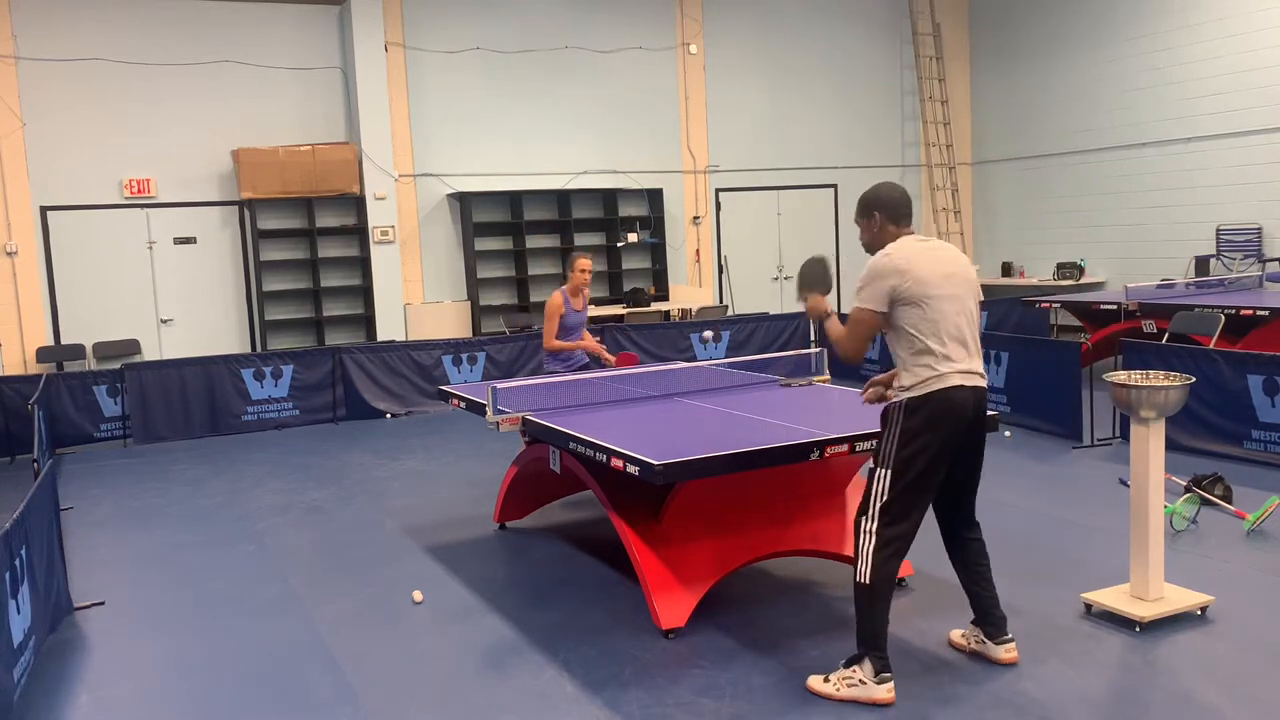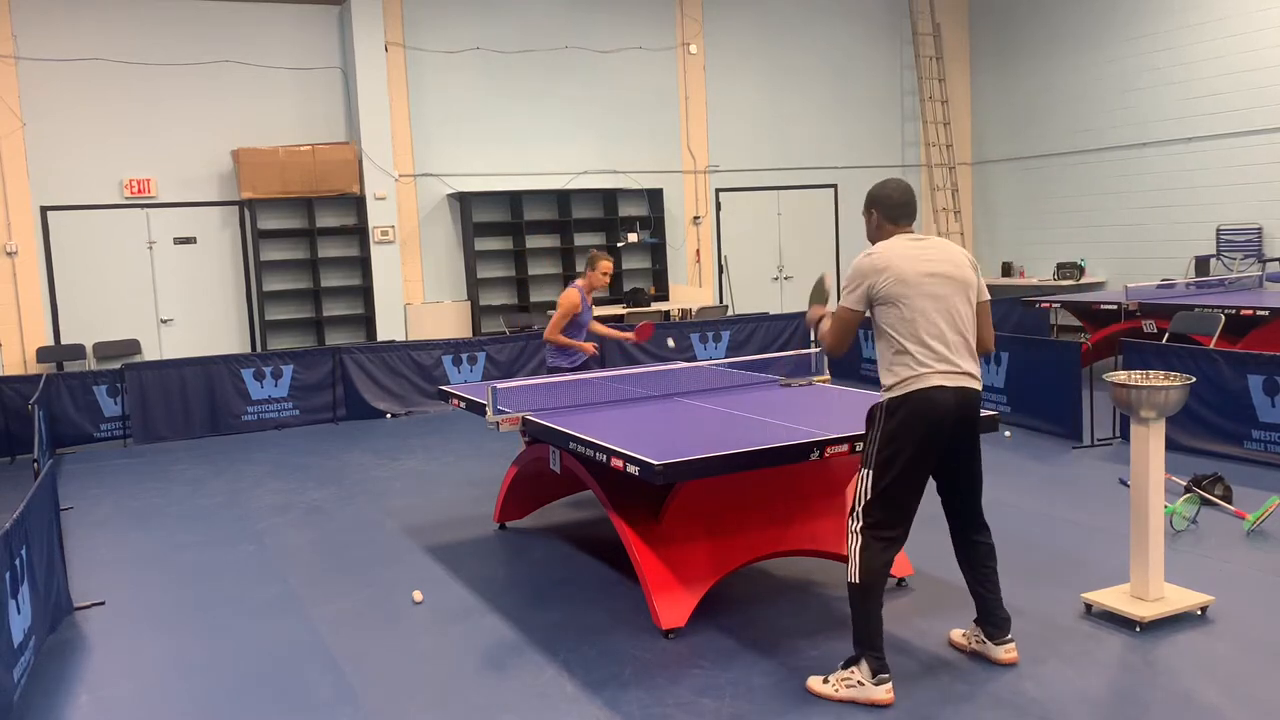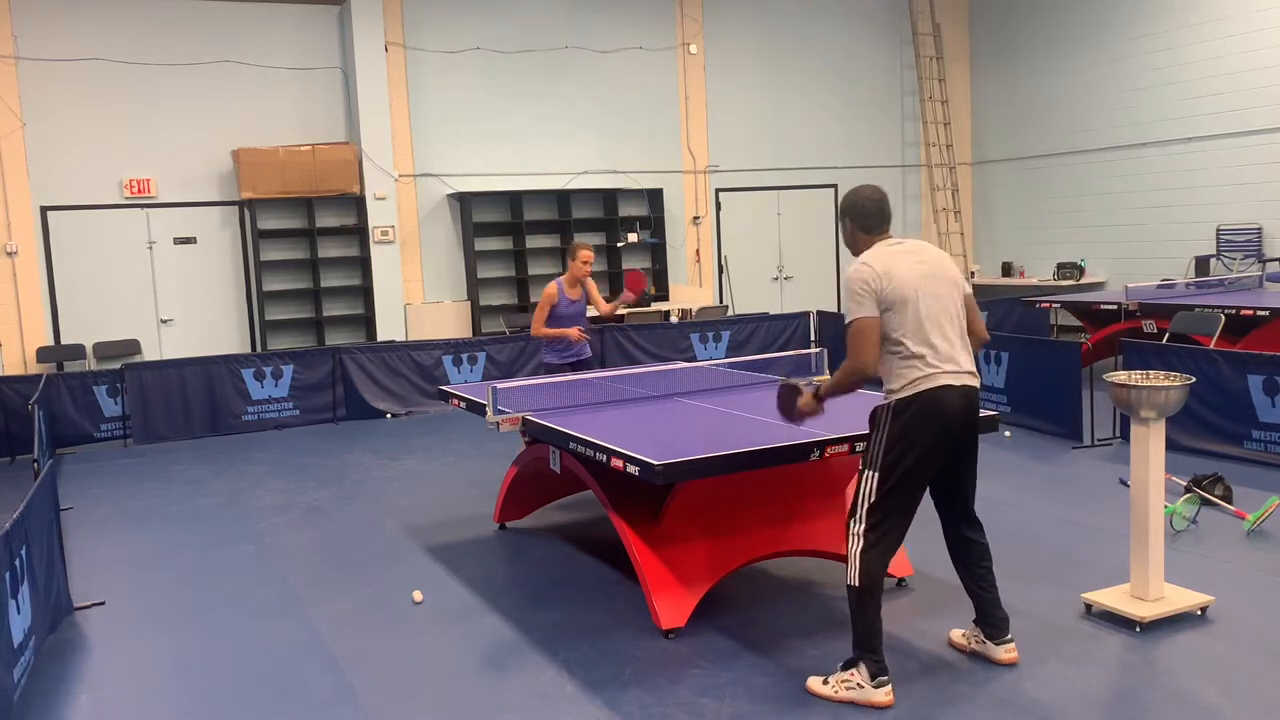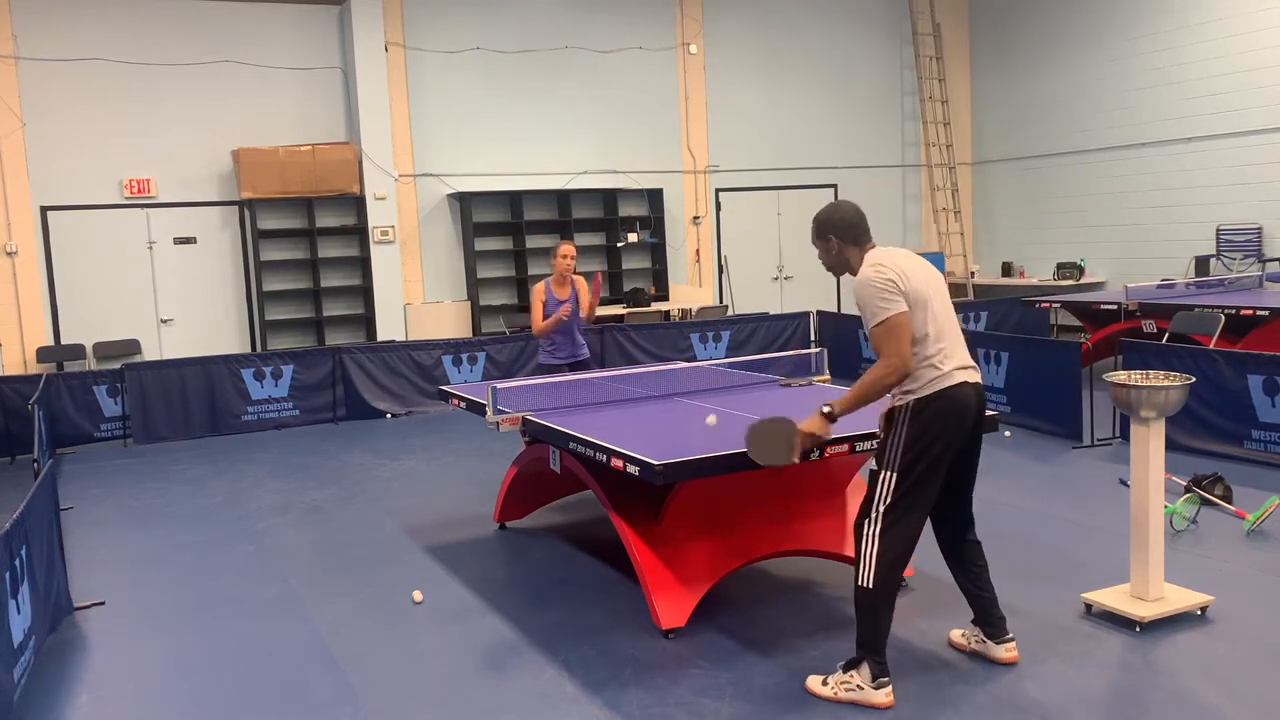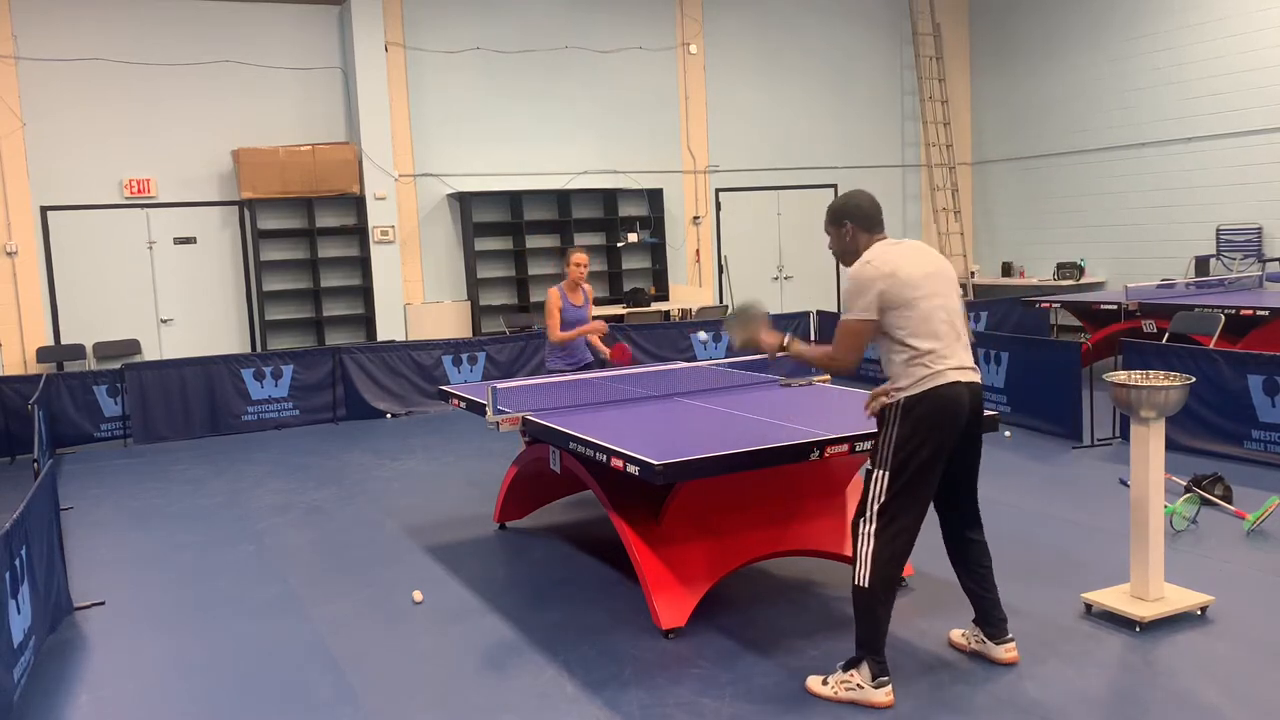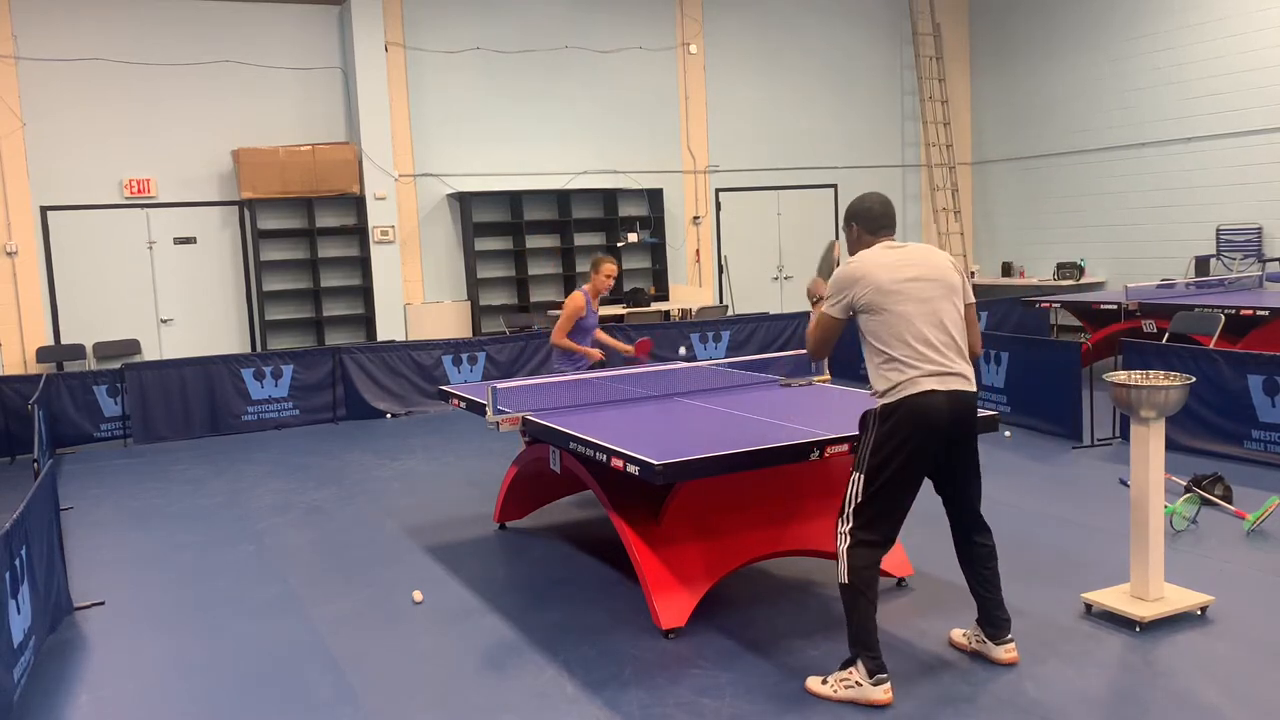
dt=0.2s
person 1, frame 1
left shoulder: (886, 265)
right shoulder: (955, 256)
left elbow: (850, 348)
left wrist: (822, 314)
left hip: (926, 407)
right hip: (972, 396)
left knee: (879, 531)
right knee: (960, 522)
left ankle: (872, 671)
right ankle: (994, 634)
person 1, frame 2
left shoulder: (870, 264)
right shoulder: (961, 257)
left elbow: (833, 344)
right elbow: (986, 344)
left wrist: (821, 317)
left hip: (911, 406)
right hip: (965, 399)
left knee: (870, 532)
right knee: (969, 521)
left ankle: (870, 672)
right ankle: (996, 634)
person 1, frame 3
left shoulder: (864, 272)
right shoulder: (939, 257)
left elbow: (865, 366)
right elbow: (978, 336)
left wrist: (819, 397)
left hip: (916, 406)
right hip: (964, 395)
left knee: (869, 532)
right knee: (963, 520)
left ankle: (869, 674)
right ankle: (995, 633)
person 1, frame 4
left shoulder: (873, 278)
right shoulder: (909, 261)
left elbow: (896, 366)
left wrist: (828, 417)
left hip: (934, 405)
right hip: (968, 393)
left knee: (879, 531)
right knee: (955, 521)
left ankle: (869, 672)
right ankle: (993, 633)
person 1, frame 5
left shoulder: (866, 271)
right shoulder: (931, 254)
left elbow: (841, 359)
left wrist: (784, 344)
left hip: (923, 405)
right hip: (968, 392)
left knee: (878, 534)
right knee: (961, 519)
left ankle: (870, 674)
right ankle: (994, 633)
person 1, frame 6
left shoulder: (852, 273)
right shoulder: (944, 261)
left elbow: (816, 347)
right elbow: (974, 346)
left wrist: (820, 304)
left hip: (905, 411)
right hip: (961, 401)
left knee: (858, 536)
right knee: (969, 520)
left ankle: (868, 672)
right ankle: (996, 633)
